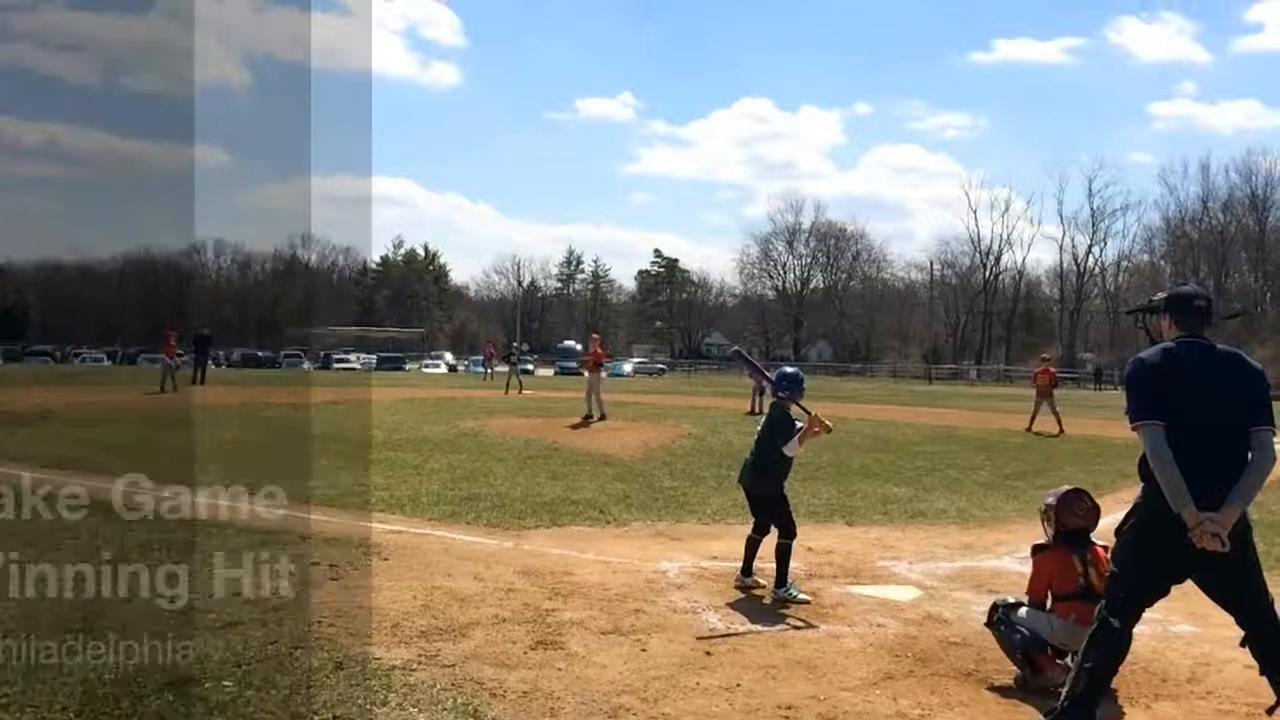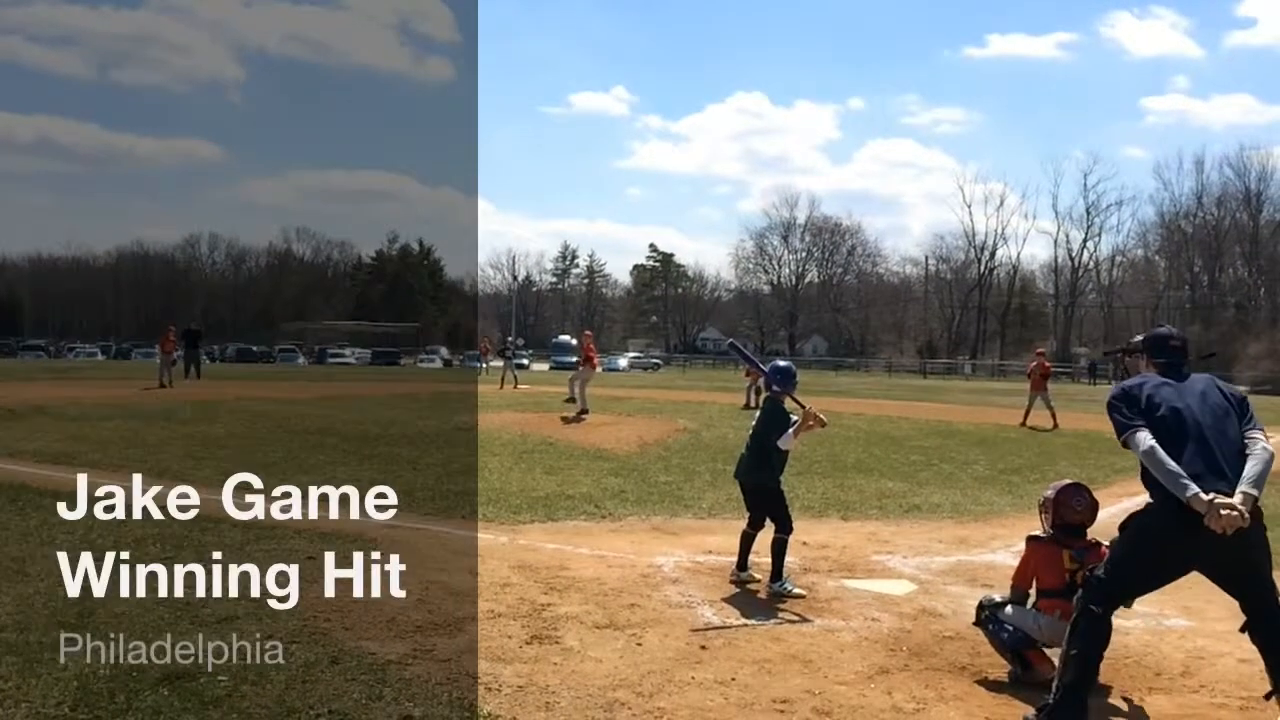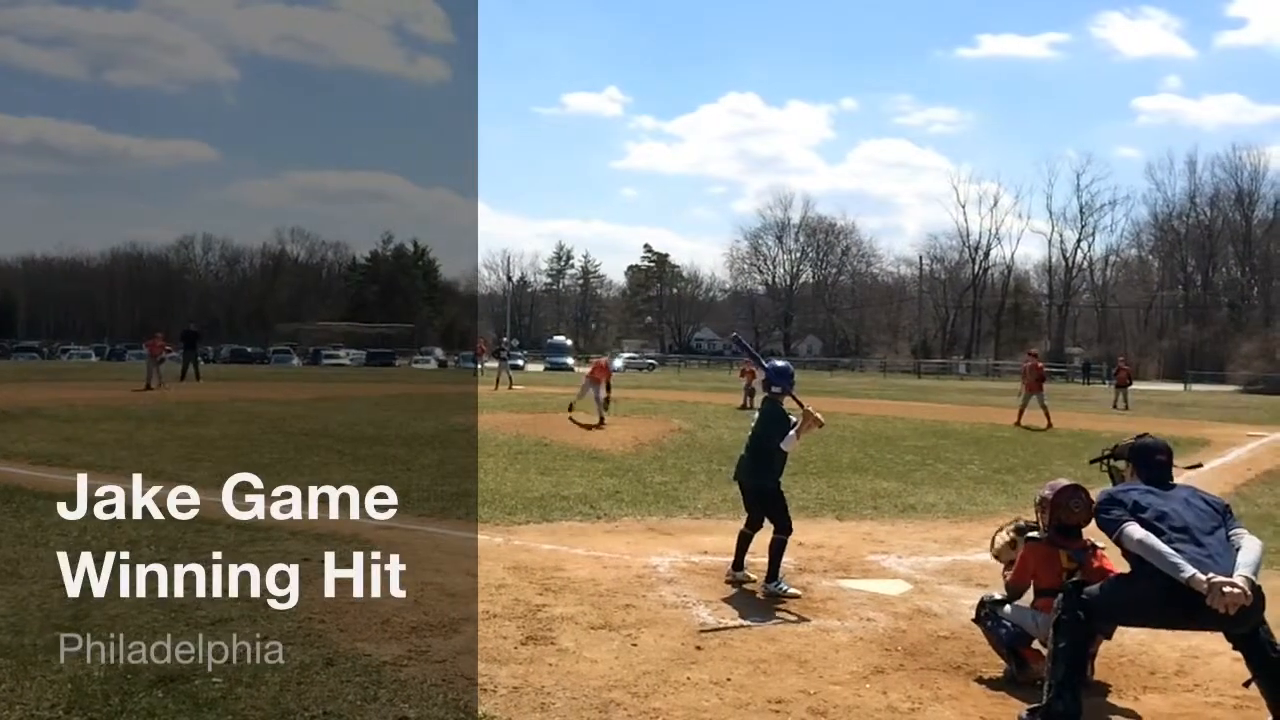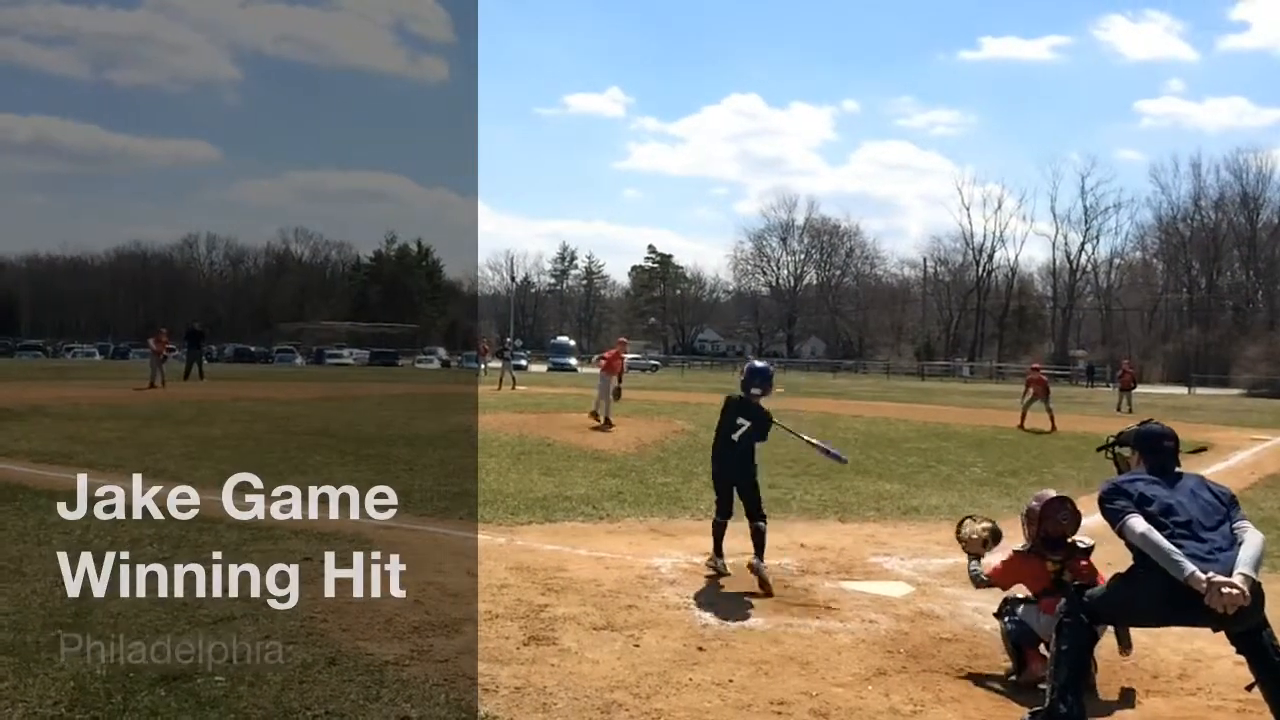
dt=0.7s
person 1, frame 1
left shoulder: (1148, 365)
left elbow: (1156, 446)
left wrist: (1189, 516)
right wrist: (1227, 516)
left hip: (1163, 516)
right hip: (1228, 520)
left knee: (1116, 617)
person 1, frame 2
left shoulder: (1129, 392)
right shoulder: (1226, 392)
left elbow: (1147, 449)
left wrist: (1199, 501)
right wrist: (1242, 499)
left hip: (1174, 516)
right hip: (1240, 519)
left knee: (1096, 599)
person 1, frame 3
left shoulder: (1114, 497)
right shoulder: (1207, 499)
left elbow: (1138, 538)
right elbow: (1250, 542)
left wrist: (1197, 581)
right wrist: (1243, 582)
left hip: (1174, 595)
right hip: (1238, 596)
left knee: (1075, 605)
person 1, frame 4
left shoulder: (1119, 487)
right shoulder: (1214, 489)
left elbow: (1142, 533)
right elbow: (1252, 536)
left wrist: (1198, 581)
right wrist: (1242, 581)
left hip: (1172, 591)
right hip: (1238, 593)
left knee: (1077, 609)
right knee: (1248, 618)
person 2, frame 1
left shoulder: (777, 412)
right shoulder: (782, 417)
left elbow: (796, 433)
right elbow: (789, 450)
left wrist: (816, 429)
right wrist: (809, 430)
left hip: (753, 478)
right hip: (765, 482)
left knee: (762, 525)
right knee: (787, 530)
left ankle: (745, 575)
right ankle: (781, 588)
person 2, frame 2
left shoulder: (771, 406)
right shoulder: (776, 410)
left elbow: (790, 428)
right elbow: (784, 442)
left wrist: (810, 423)
right wrist: (803, 422)
left hip: (749, 472)
right hip: (762, 477)
left knee: (756, 519)
right knee: (783, 525)
left ankle: (740, 570)
right ankle: (776, 582)
person 2, frame 3
left shoulder: (769, 407)
right shoulder: (775, 412)
left elbow: (791, 428)
right elbow: (787, 445)
left wrist: (809, 423)
right wrist: (804, 423)
left hip: (747, 473)
right hip: (762, 478)
left knee: (754, 521)
right knee: (783, 526)
left ankle: (737, 569)
right ankle: (772, 582)
person 2, frame 4
left shoulder: (732, 402)
right shoulder: (763, 417)
left hip: (720, 467)
right hip: (743, 470)
left knee: (723, 510)
right knee: (756, 515)
left ankle: (717, 558)
right ankle: (758, 561)
person 3, frame 1
left shoulder: (1048, 554)
right shoulder: (1101, 553)
left elbow: (1036, 606)
left wrist: (1047, 642)
left hip: (1067, 631)
left knee: (1001, 611)
left ankle: (1044, 670)
person 3, frame 2
left shoulder: (1038, 546)
right shoulder: (1099, 551)
left elbow: (1017, 597)
left hip: (1050, 629)
left knee: (988, 608)
left ankle: (1034, 665)
person 3, frame 3
left shoulder: (1035, 546)
right shoulder: (1094, 552)
left elbow: (1013, 592)
left wrist: (1009, 561)
right wrist: (1098, 633)
left hip: (1048, 627)
left knee: (988, 607)
left ankle: (1028, 664)
person 3, frame 4
left shoulder: (1022, 559)
right shoulder: (1080, 554)
left elbow: (980, 581)
left wrist: (974, 555)
right wrist: (1124, 641)
left hip: (1054, 627)
left knee: (1012, 606)
left ankle: (1031, 665)
